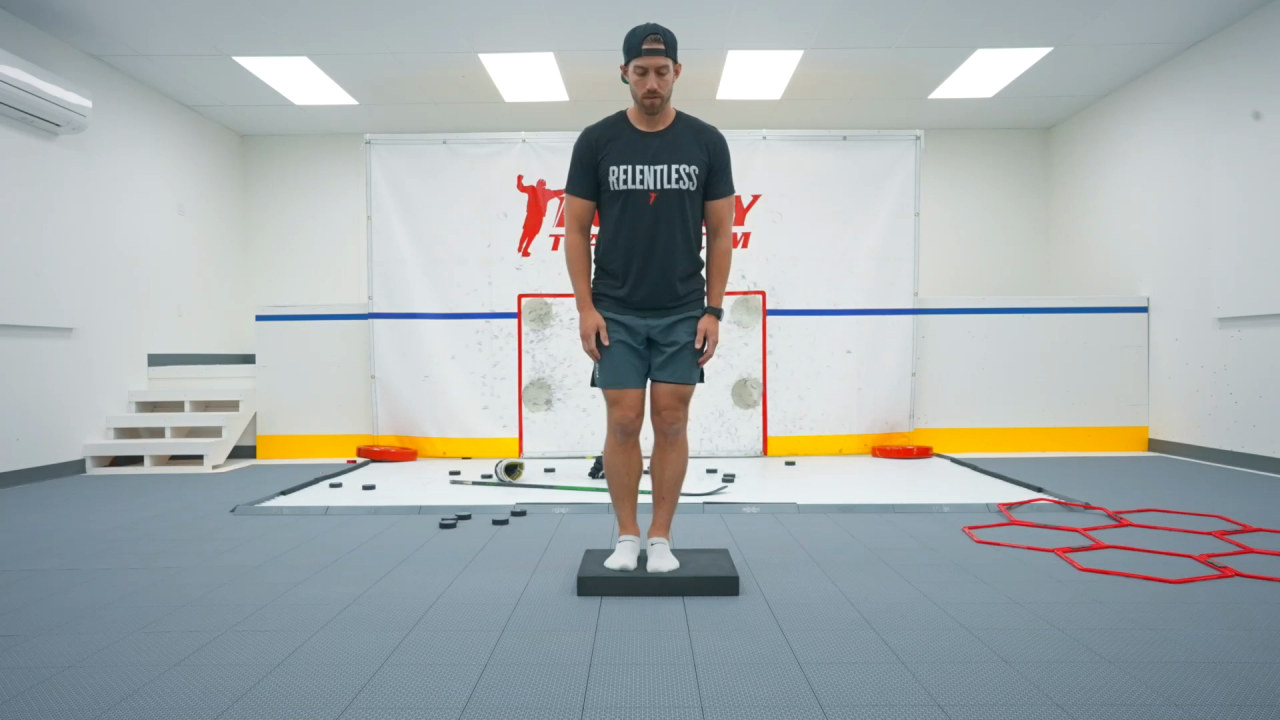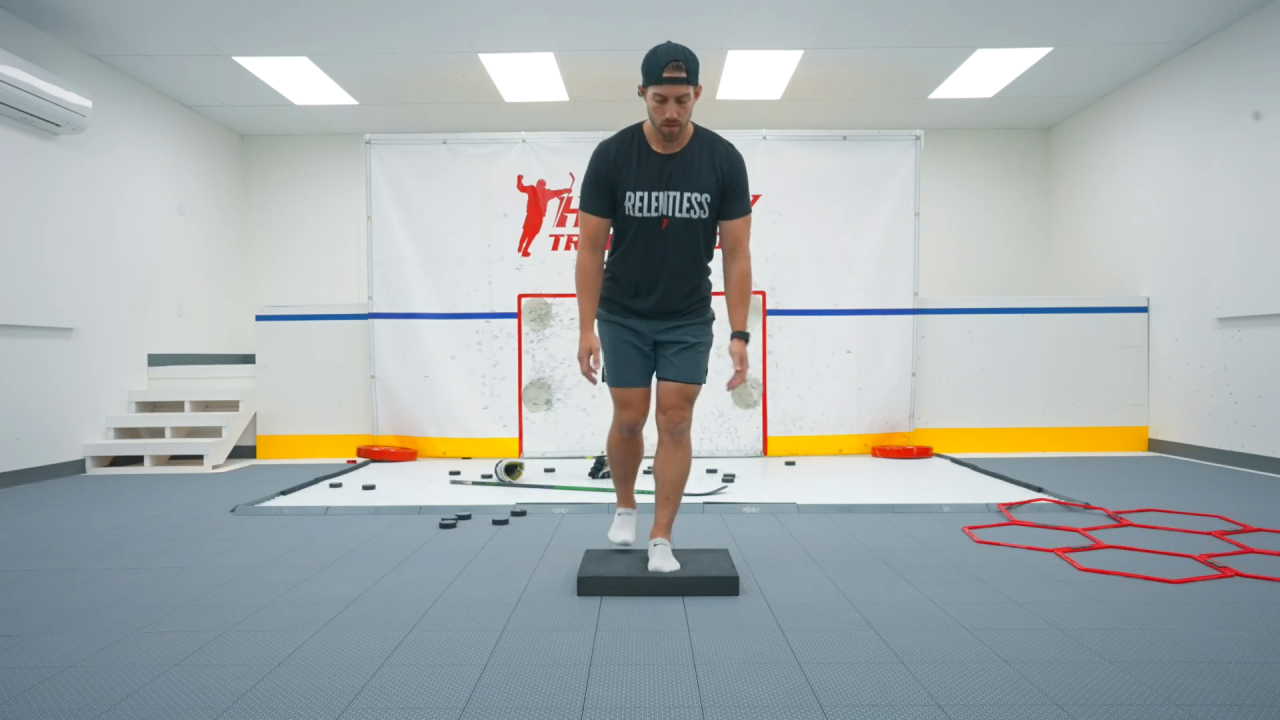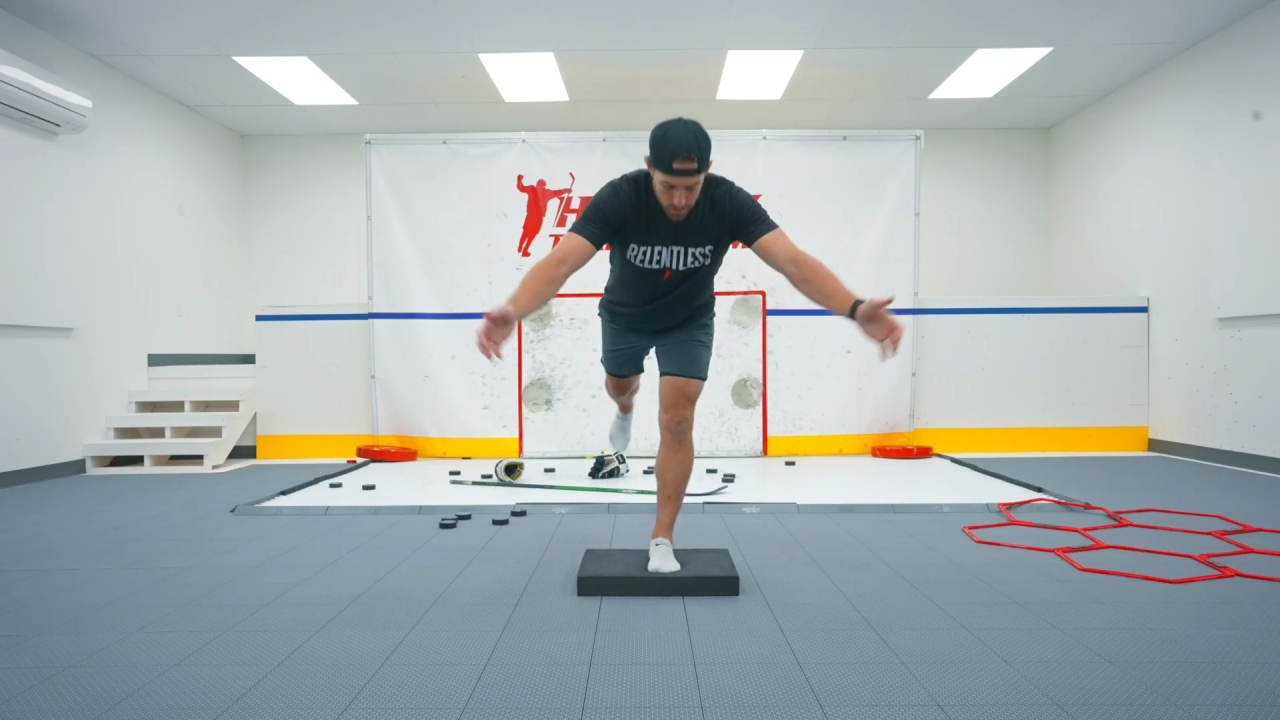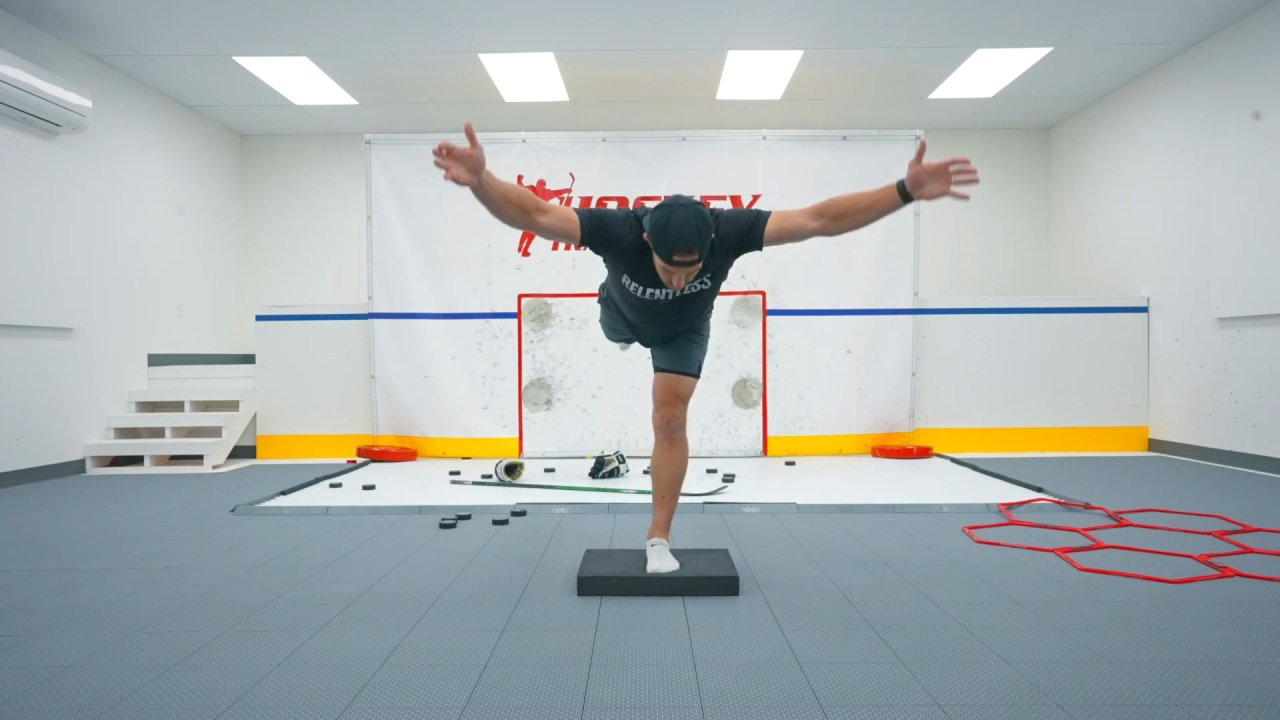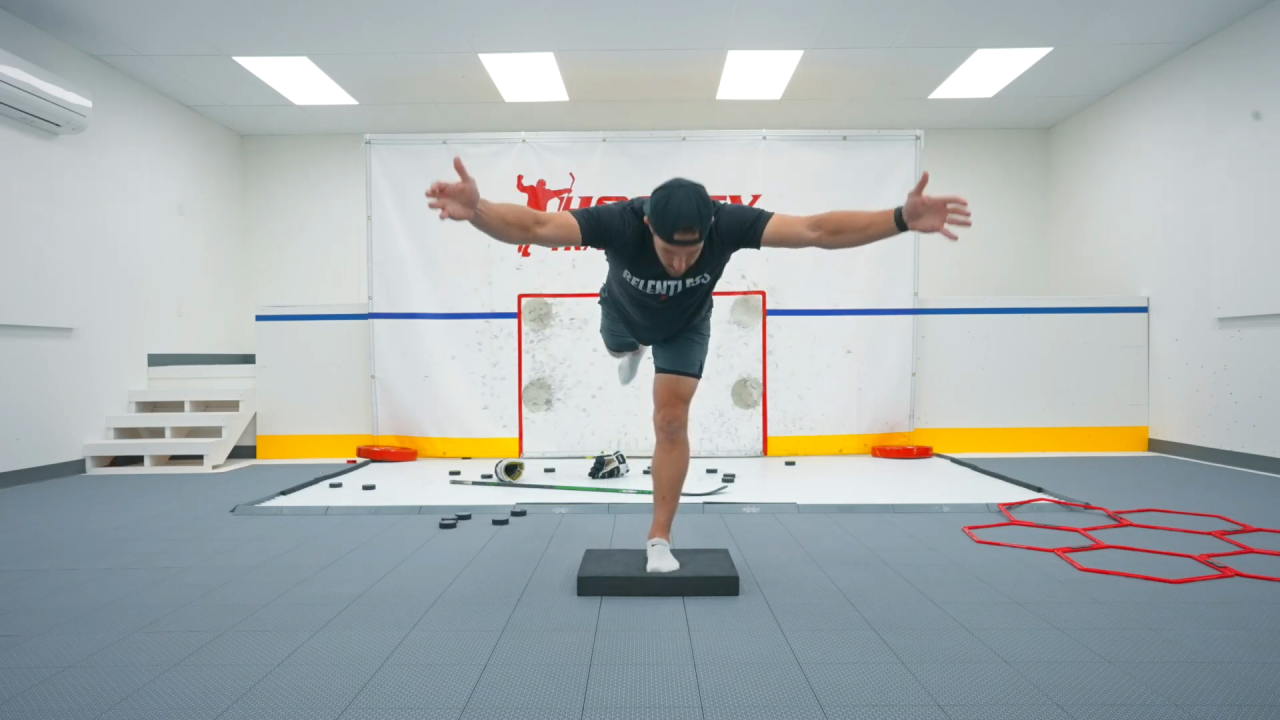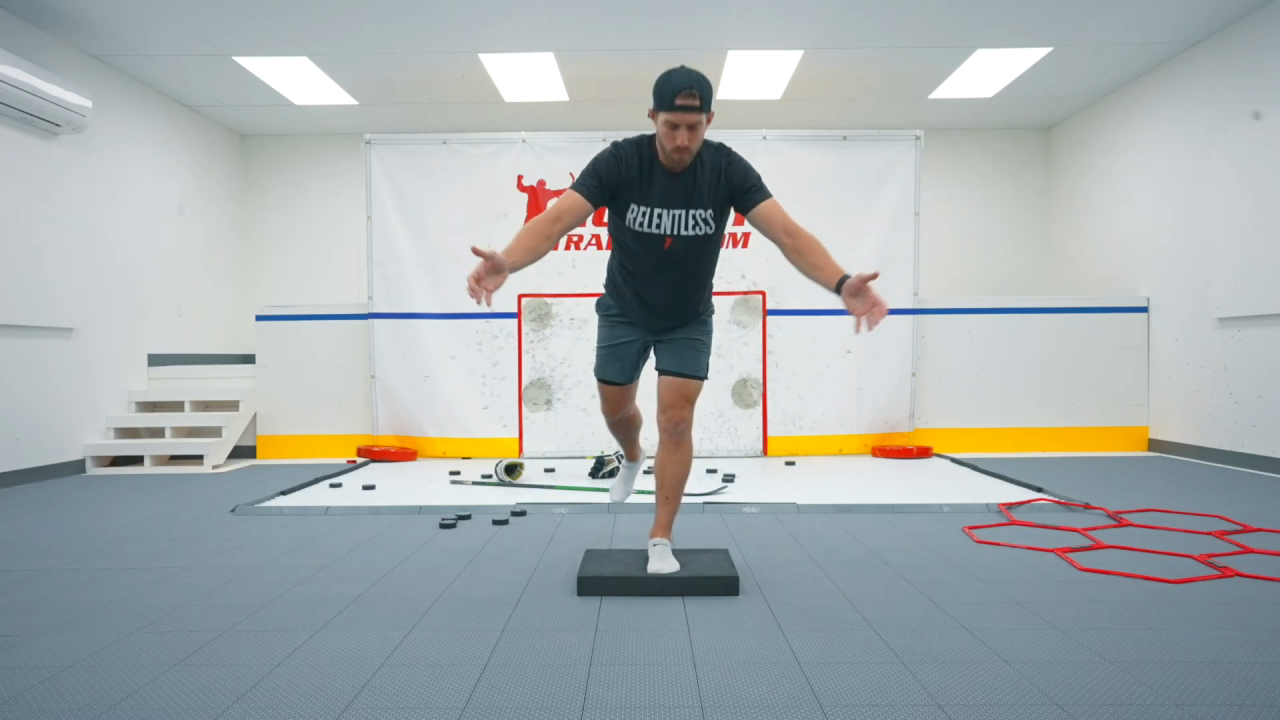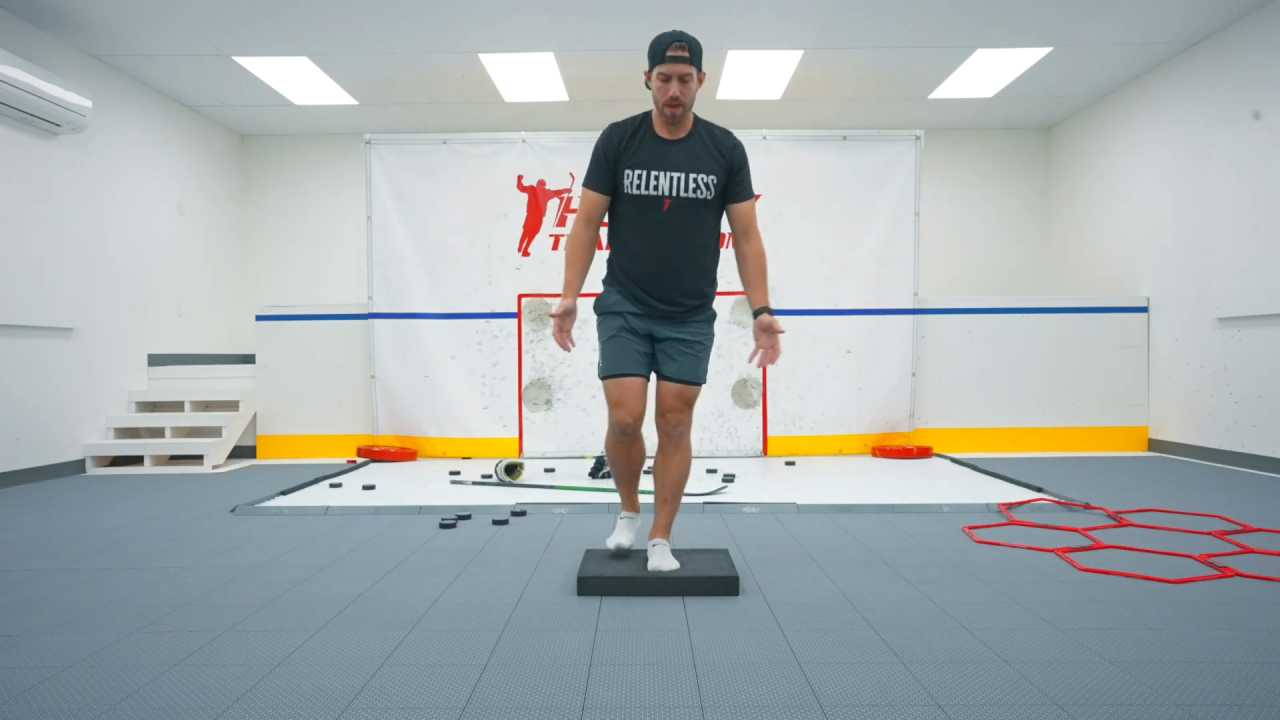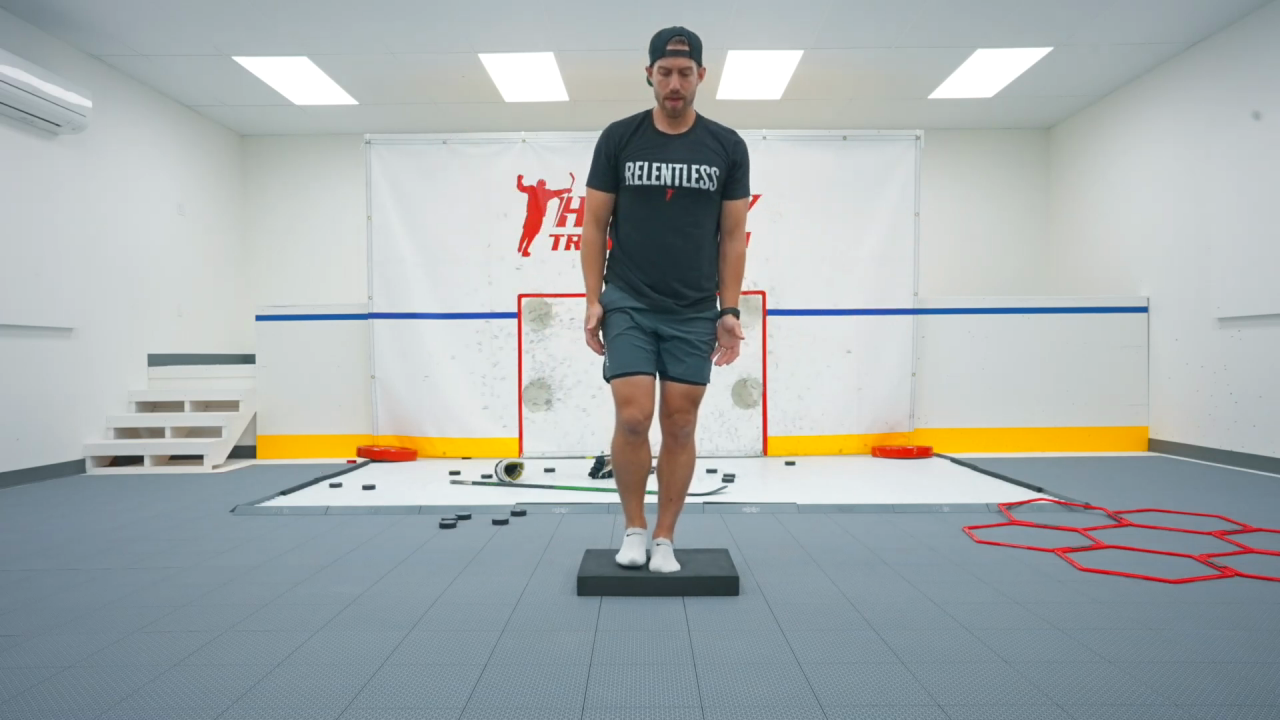
dt=0.5s
person 1, frame 1
left shoulder: (706, 141)
right shoulder: (596, 141)
left elbow: (721, 232)
right elbow: (576, 230)
left wrist: (713, 310)
right wrist: (586, 308)
left hip: (682, 313)
right hip: (616, 312)
left knee: (671, 423)
right knee: (624, 422)
left ankle: (660, 538)
right ankle: (627, 537)
person 1, frame 2
left shoulder: (723, 159)
right shoulder: (611, 155)
left elbow: (737, 254)
right elbow: (590, 248)
left wrist: (740, 335)
right wrist: (586, 328)
left hip: (688, 317)
right hip: (623, 314)
left knee: (675, 422)
right knee: (629, 419)
left ankle: (661, 540)
right ankle: (625, 508)
person 1, frame 3
left shoulder: (729, 202)
right shoulder: (619, 198)
left elbow: (794, 261)
right elbow: (559, 262)
left wrist: (856, 309)
right wrist: (513, 313)
left hip: (688, 321)
right hip: (625, 316)
left knee: (677, 419)
right knee: (618, 384)
left ankle: (662, 538)
right ankle: (624, 408)
person 1, frame 4
left shoulder: (728, 230)
right shoulder: (617, 230)
left elbow: (819, 219)
right elbow: (535, 213)
left wrist: (906, 191)
right wrist: (481, 180)
left hip: (684, 329)
right hip: (626, 313)
left knee: (669, 420)
right knee: (619, 337)
left ankle: (658, 540)
right ankle: (632, 339)
person 1, frame 5
left shoulder: (728, 222)
right shoulder: (619, 220)
left elbow: (816, 229)
right elbow: (535, 225)
left wrist: (900, 220)
right wrist: (479, 209)
left hip: (685, 325)
right hip: (624, 313)
left knee: (671, 419)
right knee: (624, 356)
left ankle: (659, 541)
right ankle: (635, 350)
person 1, frame 6
left shoulder: (728, 168)
right shoulder: (620, 160)
left elbow: (787, 232)
right elbow: (556, 220)
left wrist: (841, 284)
right wrist: (505, 264)
left hip: (688, 318)
right hip: (624, 310)
left knee: (676, 421)
right knee: (616, 408)
left ankle: (660, 540)
right ankle: (631, 459)
person 1, frame 7
left shoulder: (726, 149)
right shoulder: (617, 140)
left elbow: (746, 236)
right elbow: (587, 224)
left wrist: (759, 310)
right wrist: (569, 297)
left hip: (691, 314)
right hip: (624, 307)
left knee: (674, 425)
right knee: (625, 419)
left ankle: (661, 539)
right ankle: (627, 513)
person 1, frame 8
left shoulder: (727, 146)
right shoulder: (618, 138)
left elbow: (733, 235)
right elbow: (595, 225)
left wrist: (729, 310)
right wrist: (593, 300)
left hip: (693, 311)
right hip: (628, 305)
left knee: (680, 426)
right knee: (633, 419)
left ankle: (664, 539)
right ankle: (634, 529)
